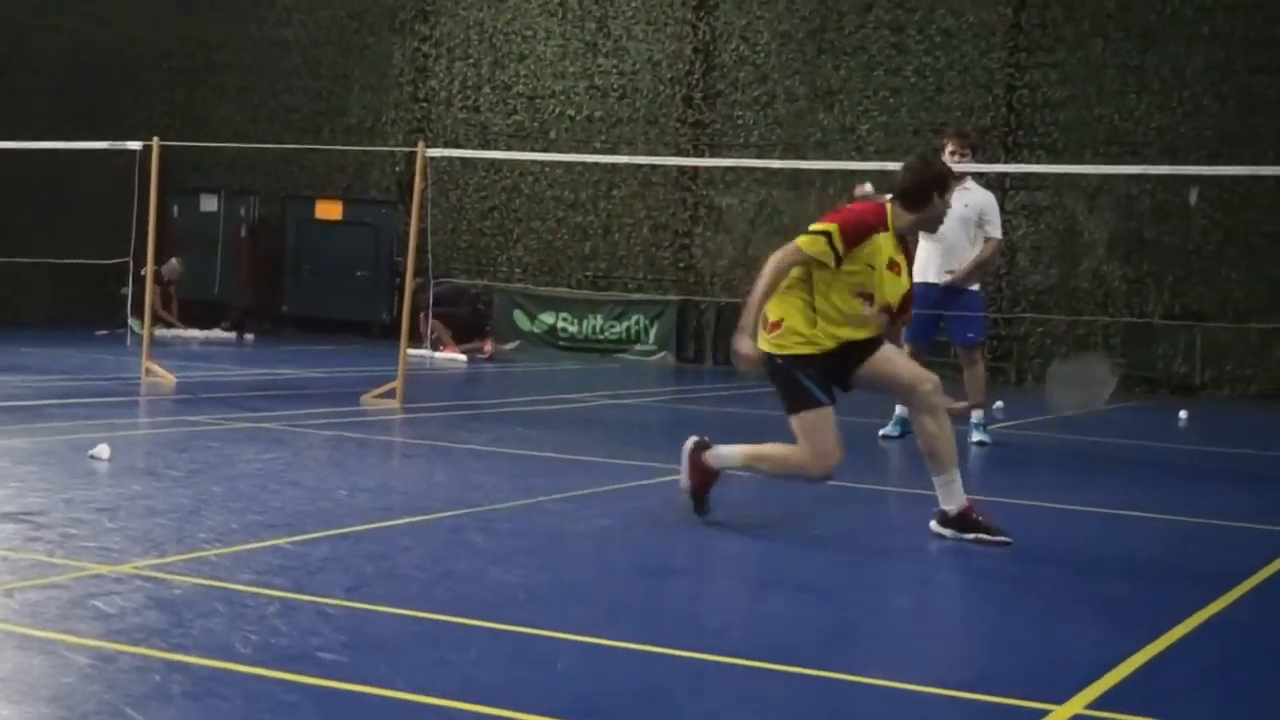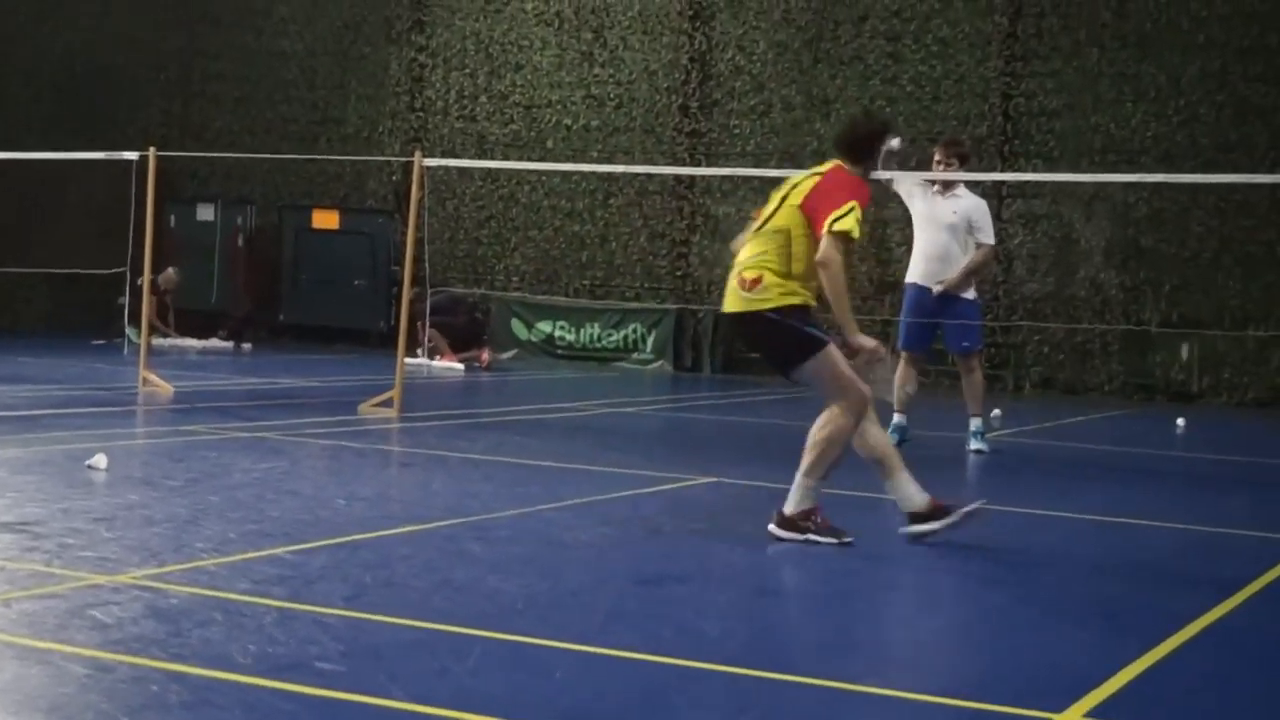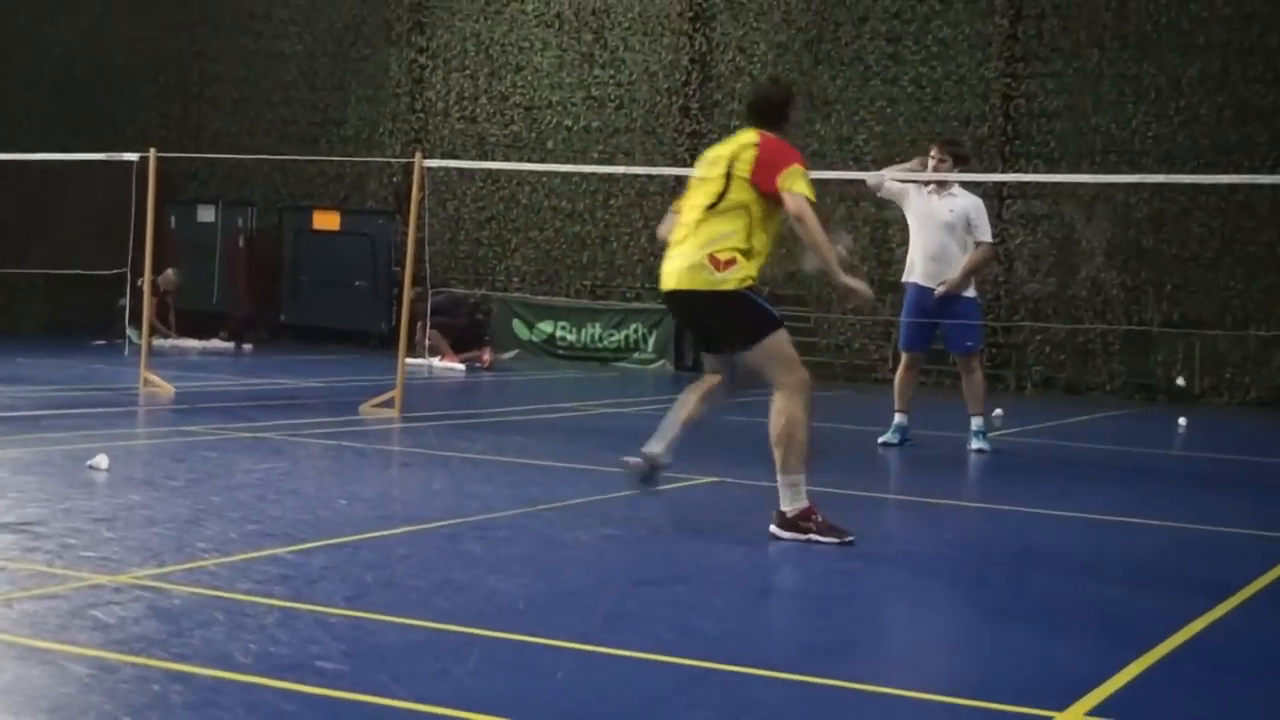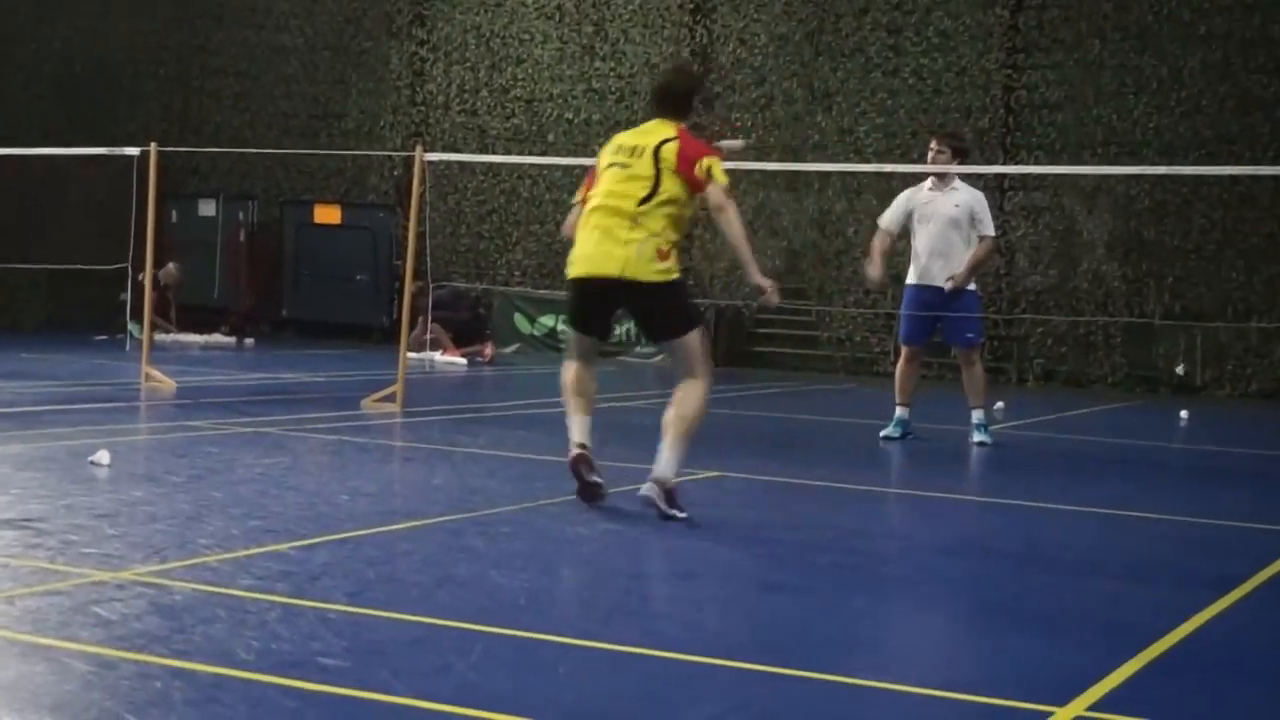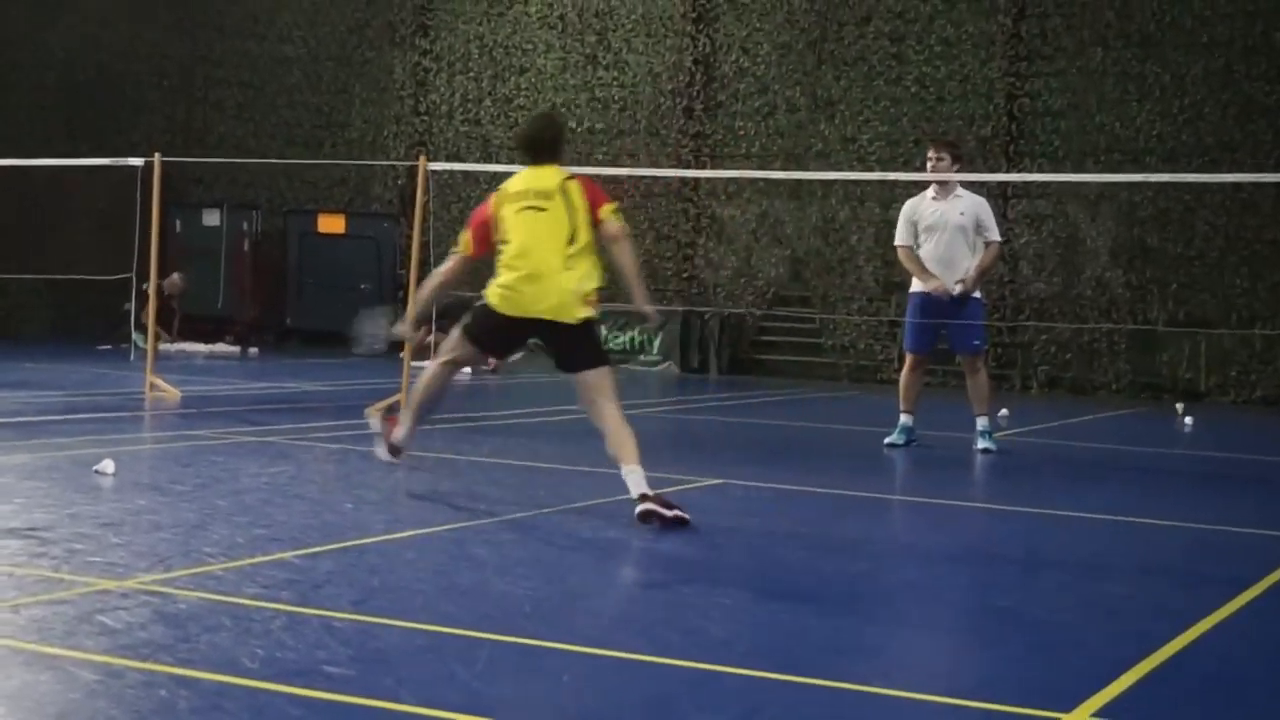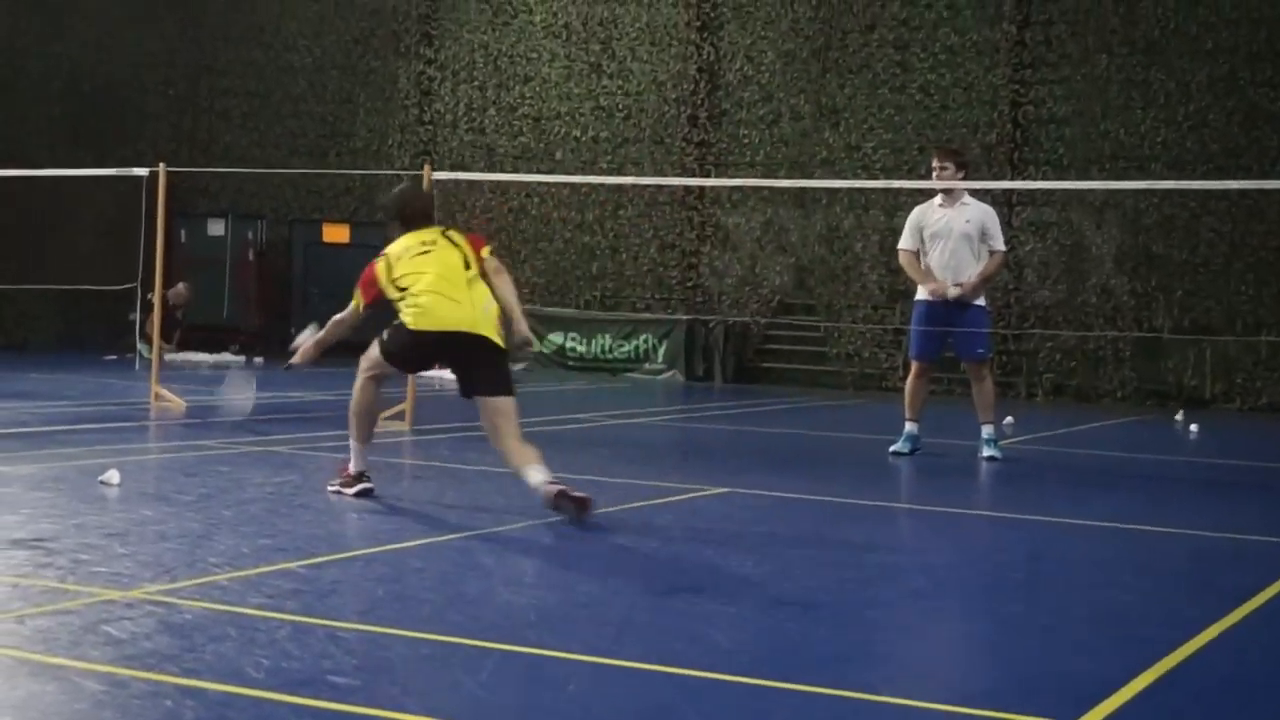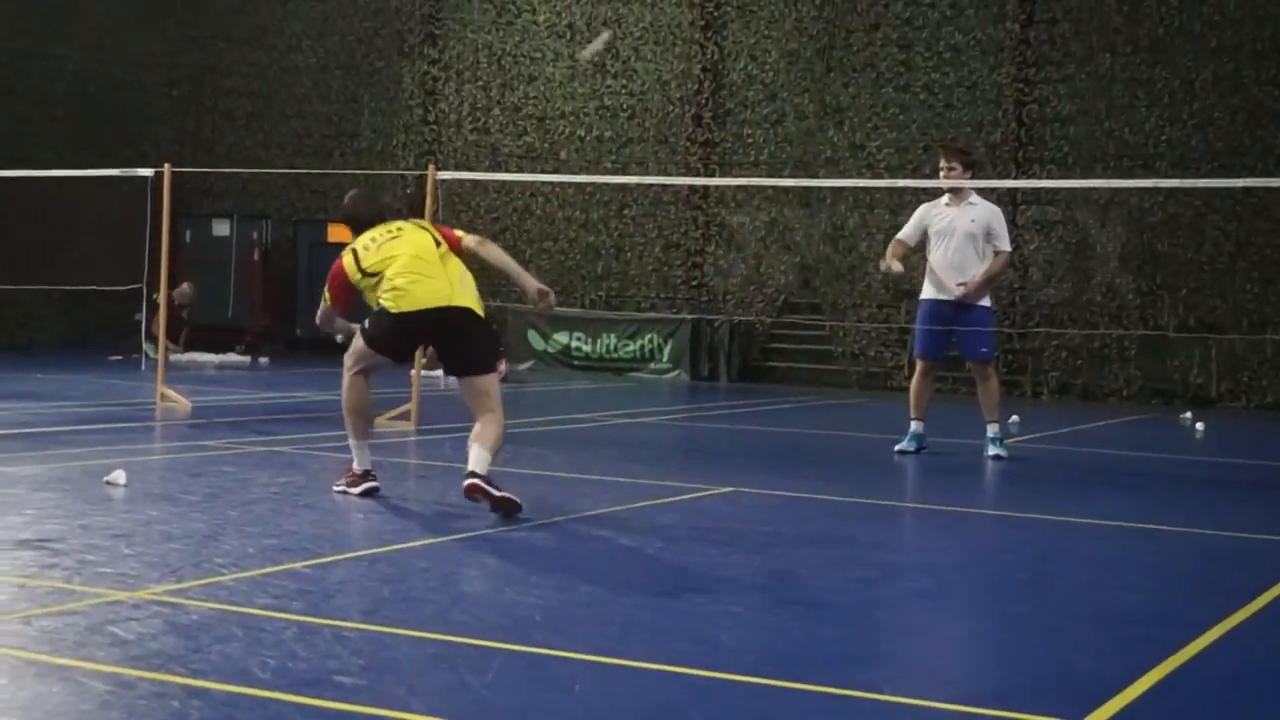
dt=0.2s
person 1, frame 1
left shoulder: (901, 261)
right shoulder: (862, 220)
left elbow: (882, 335)
right elbow: (783, 260)
left wrist: (941, 393)
right wrist: (747, 330)
right hip: (794, 342)
left knee: (925, 389)
right knee: (822, 462)
left ankle: (955, 512)
right ankle: (707, 457)
person 1, frame 2
left shoulder: (815, 181)
right shoulder: (844, 189)
left elbow: (741, 243)
right elbow: (829, 258)
right wrist: (852, 334)
left hip: (773, 301)
right hip: (764, 304)
left knee: (855, 400)
right knee: (853, 401)
left ankle: (918, 505)
right ankle: (793, 513)
person 1, frame 3
left shoulder: (716, 154)
right shoulder: (777, 152)
left elbow: (666, 229)
right elbow: (800, 213)
right wrist: (838, 273)
left hip: (679, 279)
right hip: (720, 282)
left knee: (718, 375)
right knee: (793, 382)
left ankle: (654, 455)
right ankle: (794, 513)
person 1, frame 4
left shoulder: (613, 147)
right shoulder: (692, 149)
left elbow: (571, 226)
right elbow: (721, 205)
right wrist: (753, 272)
left hip: (587, 268)
right hip: (648, 271)
left knee: (578, 360)
right knee: (695, 377)
left ankle: (579, 448)
right ankle: (663, 477)
person 1, frame 5
left shoulder: (497, 199)
right shoulder: (584, 189)
left elbow: (450, 270)
right elbow: (616, 235)
left wrist: (411, 319)
right wrist: (640, 298)
left hip: (510, 301)
right hip: (569, 309)
left knee: (445, 359)
right knee: (608, 412)
left ankle: (397, 439)
right ankle: (643, 494)
person 1, frame 6
left shoulder: (385, 260)
right shoulder: (461, 240)
left elbow: (347, 319)
right elbow: (497, 271)
left wrist: (311, 348)
right wrist: (520, 323)
left hip: (423, 326)
right hip: (479, 335)
left knee: (368, 372)
right knee: (509, 441)
left ankle: (357, 472)
right ankle: (546, 485)
person 1, frame 7
left shoulder: (348, 258)
right shoulder: (422, 228)
left elbow: (325, 320)
right elbow: (479, 244)
left wrist: (349, 327)
right wrist: (529, 282)
left hip: (405, 306)
right hip: (461, 308)
left knee: (355, 366)
right knee: (489, 413)
left ankle: (362, 471)
right ankle: (478, 474)
person 2, frame 1
left shoulder: (984, 198)
left elbow: (994, 243)
left wrist: (968, 269)
left hip: (964, 289)
right hip: (924, 284)
left knee: (971, 354)
right knee: (911, 351)
left ankle: (978, 422)
right ankle: (901, 417)
person 2, frame 2
left shoulder: (975, 204)
right shoulder: (919, 192)
left elbow: (987, 250)
right elbow: (888, 174)
left wrist: (959, 278)
right wrist: (885, 151)
left hip: (959, 296)
right hip: (919, 291)
left knee: (968, 362)
right knee: (909, 358)
left ankle: (976, 430)
right ankle: (899, 424)
person 2, frame 3
left shoulder: (971, 203)
right shoulder: (912, 194)
left elbow: (986, 249)
right elbow: (874, 182)
left wrist: (959, 279)
right wrist: (909, 166)
left hip: (958, 296)
right hip: (919, 292)
left knee: (969, 362)
right knee: (909, 359)
left ankle: (977, 429)
right ankle: (900, 425)
person 2, frame 4
left shoulder: (973, 197)
right shoulder: (912, 196)
left elbow: (988, 241)
right elbow: (886, 231)
left wrist: (966, 273)
right wrist: (876, 259)
left hip: (960, 290)
right hip: (919, 287)
left knee: (969, 355)
right knee: (909, 352)
left ankle: (978, 423)
right ankle: (901, 418)
person 2, frame 5
left shoulder: (976, 204)
right shoulder: (913, 206)
left elbow: (993, 245)
right elbow: (903, 249)
left wrist: (975, 276)
right wrist: (928, 280)
left hip: (965, 297)
right hip: (926, 296)
left knee: (974, 362)
right knee: (914, 360)
left ankle: (983, 429)
right ankle: (905, 425)
person 2, frame 6
left shoulder: (983, 212)
right shoulder: (921, 213)
left elbow: (998, 255)
right elbow: (905, 254)
left wrist: (975, 283)
right wrist: (929, 282)
left hip: (970, 304)
right hip: (929, 303)
left knee: (979, 370)
right knee: (919, 368)
left ankle: (988, 437)
right ankle: (911, 433)
person 2, frame 7
left shoulder: (989, 212)
right shoulder: (928, 211)
left elbow: (1004, 255)
right elbow: (901, 242)
left wrist: (979, 282)
right wrist: (891, 258)
left hip: (975, 304)
right hip: (934, 301)
left knee: (984, 369)
right knee: (924, 367)
left ankle: (993, 436)
right ankle: (916, 432)
